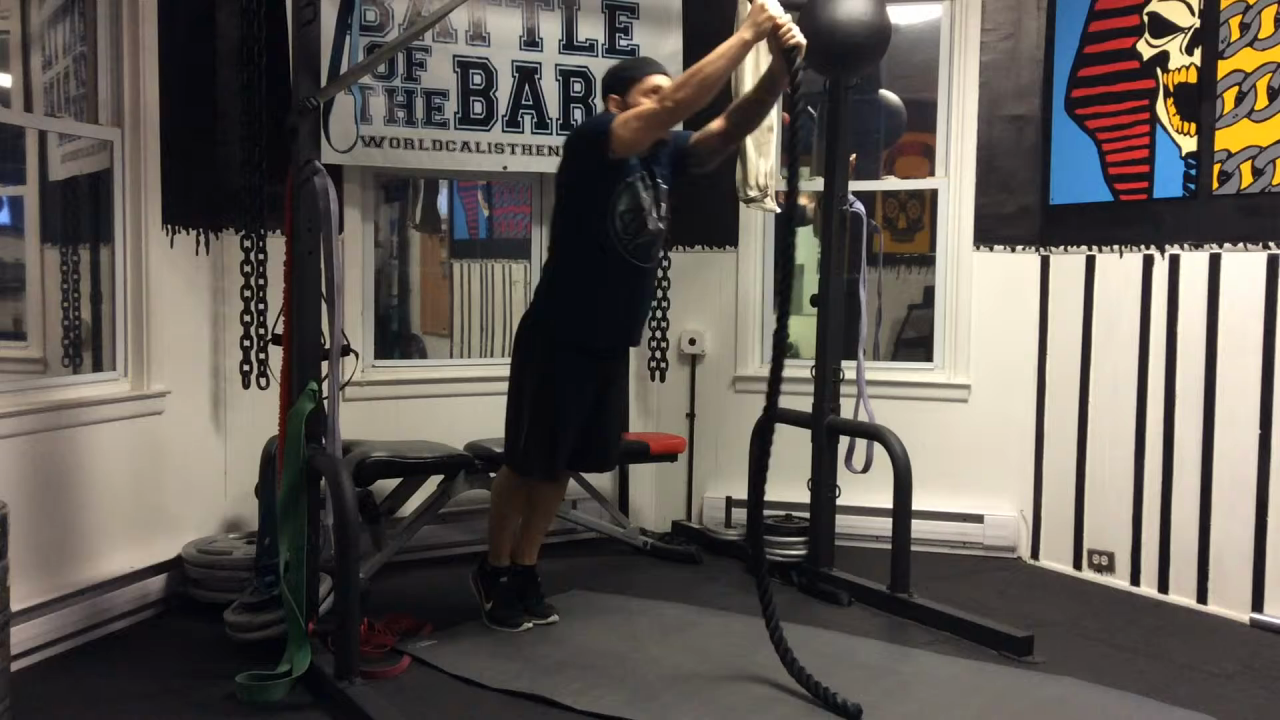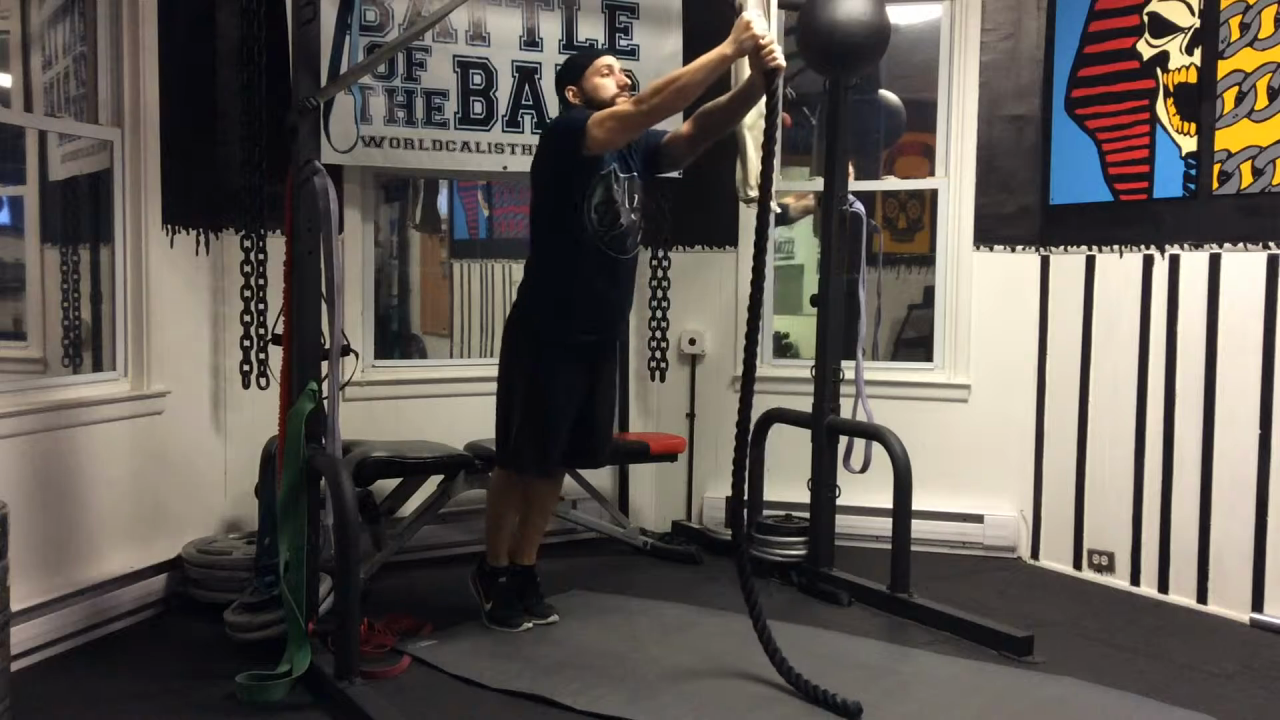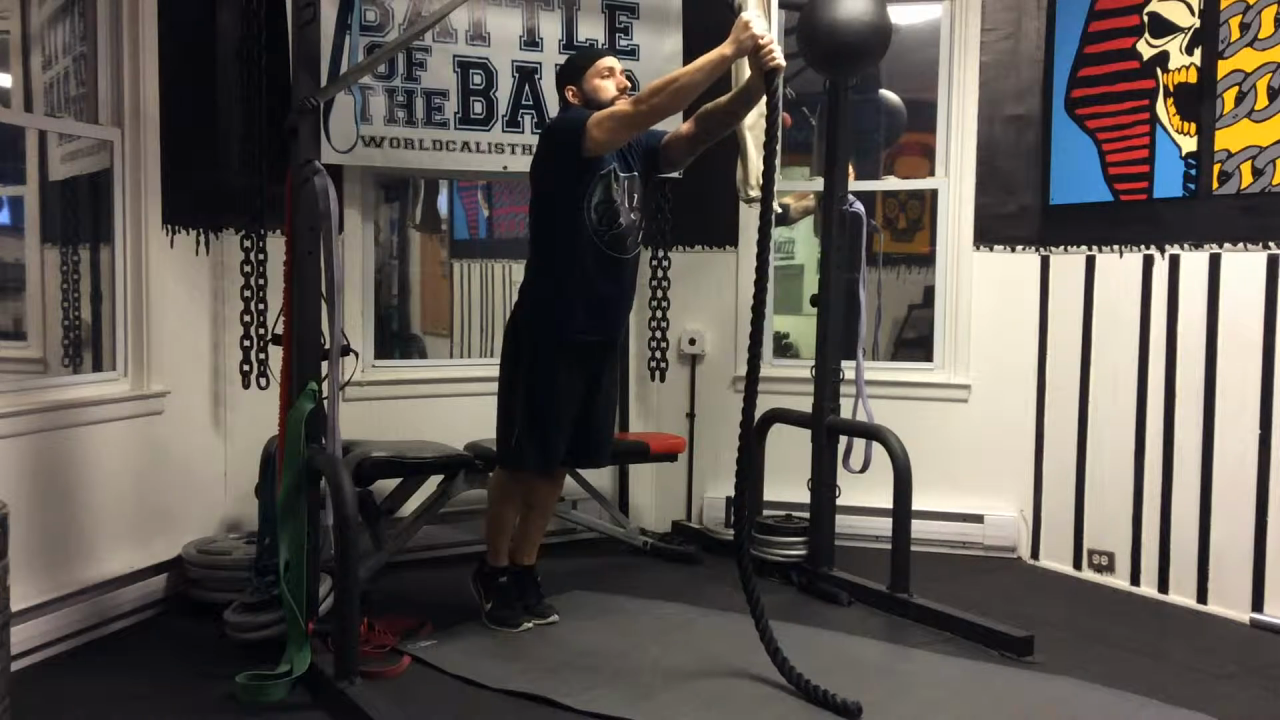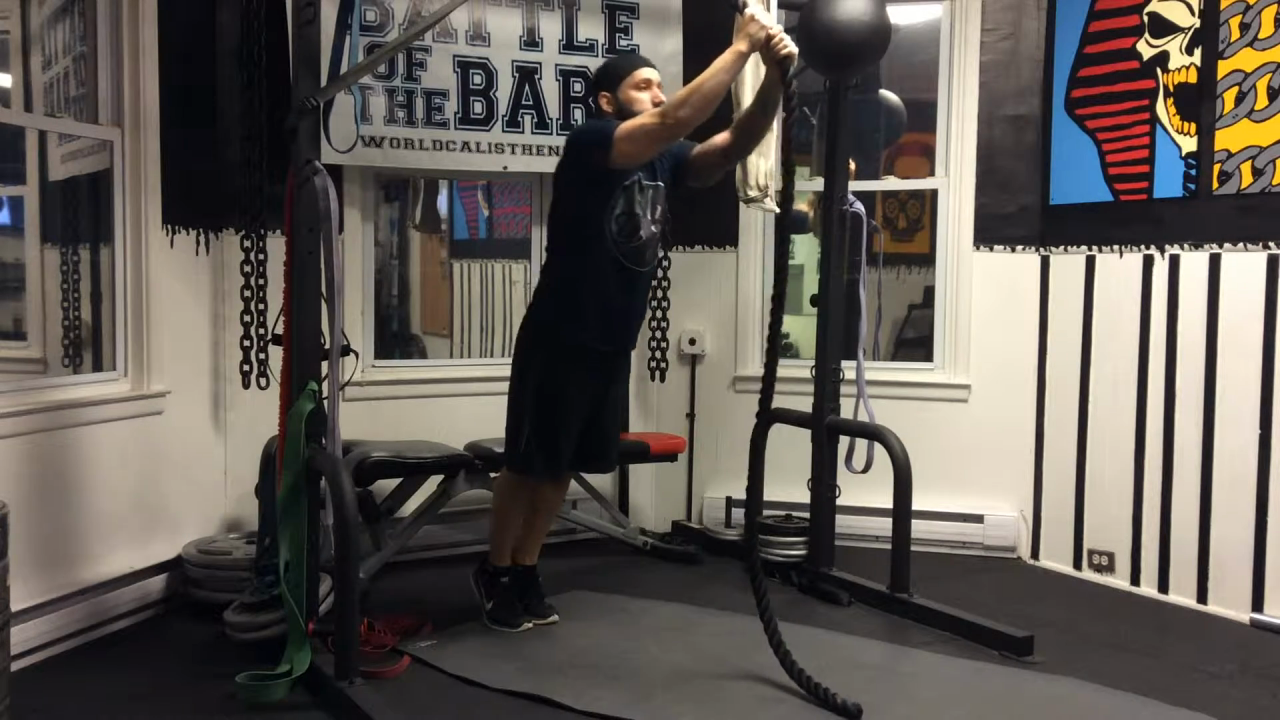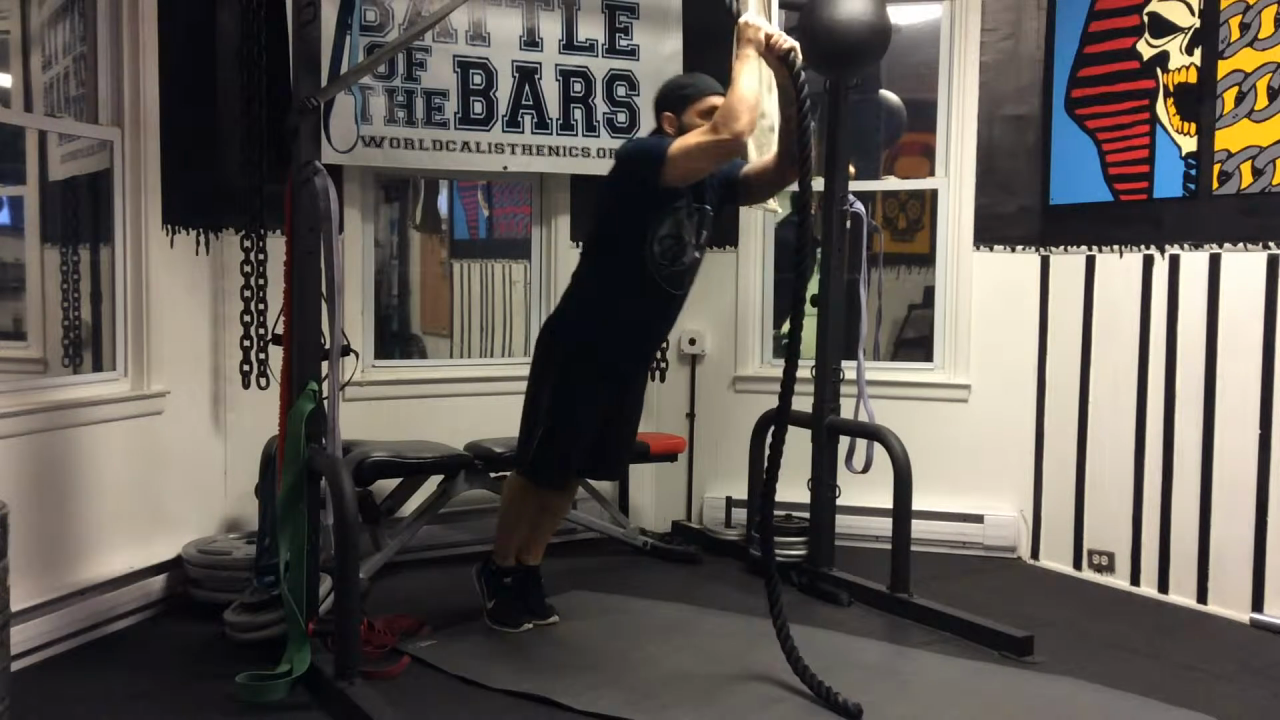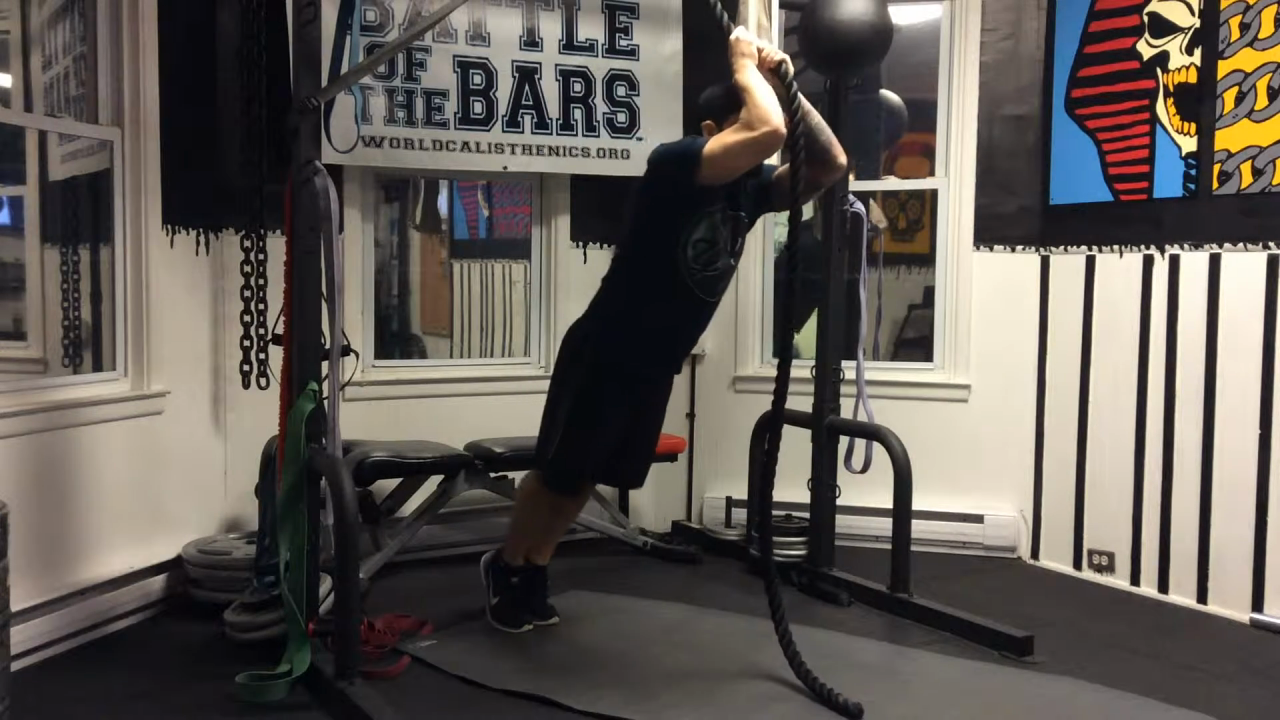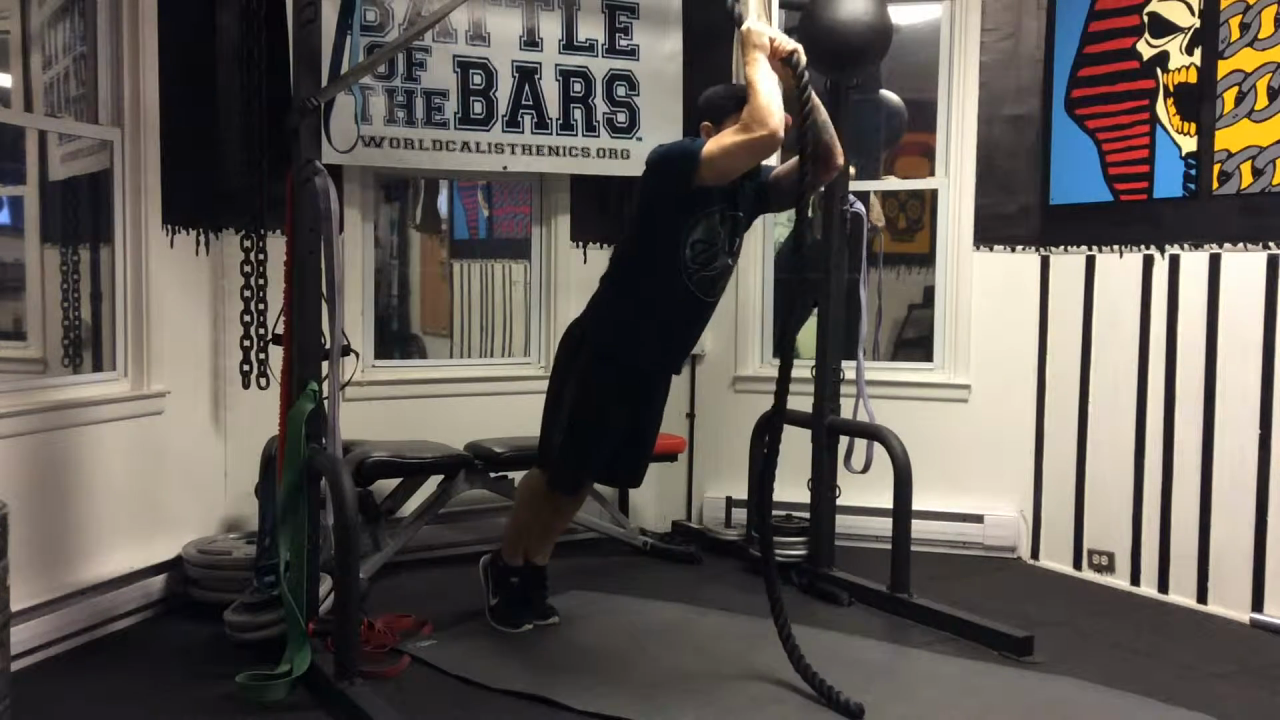
dt=0.4s
person 1, frame 1
left shoulder: (665, 153)
right shoulder: (590, 143)
left elbow: (731, 126)
right elbow: (674, 106)
left wrist: (781, 65)
left hip: (611, 345)
right hip: (558, 341)
left knee: (561, 465)
right knee: (528, 463)
left ankle: (524, 573)
right ankle: (494, 574)
person 1, frame 2
left shoulder: (637, 149)
right shoulder: (564, 137)
left elbow: (699, 128)
right elbow: (649, 107)
left wrist: (756, 79)
right wrist: (729, 48)
left hip: (600, 336)
right hip: (546, 335)
left knee: (555, 462)
right knee: (521, 460)
left ankle: (523, 571)
right ankle: (493, 573)
person 1, frame 3
left shoulder: (637, 149)
right shoulder: (564, 137)
left elbow: (702, 128)
right elbow: (650, 108)
left wrist: (757, 79)
right wrist: (729, 48)
left hip: (602, 336)
right hip: (548, 334)
left knee: (555, 462)
right knee: (521, 460)
left ankle: (523, 571)
right ankle: (493, 573)
person 1, frame 4
left shoulder: (666, 159)
right shoulder: (591, 143)
left elbow: (736, 142)
right elbow: (679, 118)
left wrist: (774, 75)
right wrist: (739, 46)
left hip: (613, 344)
right hip: (559, 340)
left knee: (561, 467)
right knee: (529, 464)
left ankle: (524, 573)
right ankle: (495, 574)
person 1, frame 5
left shoulder: (715, 182)
right shoulder: (639, 161)
left elbow: (791, 164)
right elbow: (732, 138)
left wrist: (786, 79)
right wrist: (747, 53)
left hip: (631, 359)
right hip: (578, 350)
left knee: (572, 473)
right knee: (541, 468)
left ankle: (526, 573)
right ankle: (497, 573)
person 1, frame 6
left shoulder: (752, 188)
right shoulder: (674, 164)
left elbow: (830, 163)
right elbow: (769, 132)
left wrist: (781, 83)
right wrist: (744, 66)
left hip: (657, 366)
right hip: (603, 355)
left knee: (586, 478)
right knee: (558, 473)
left ankle: (533, 572)
right ankle: (507, 569)
person 1, frame 7
left shoulder: (750, 187)
right shoulder: (672, 165)
left elbow: (826, 163)
right elbow: (765, 135)
left wrist: (793, 78)
right wrist: (755, 57)
left hip: (655, 365)
right hip: (602, 353)
left knee: (586, 477)
right knee: (560, 471)
left ankle: (533, 572)
right ankle: (505, 568)
